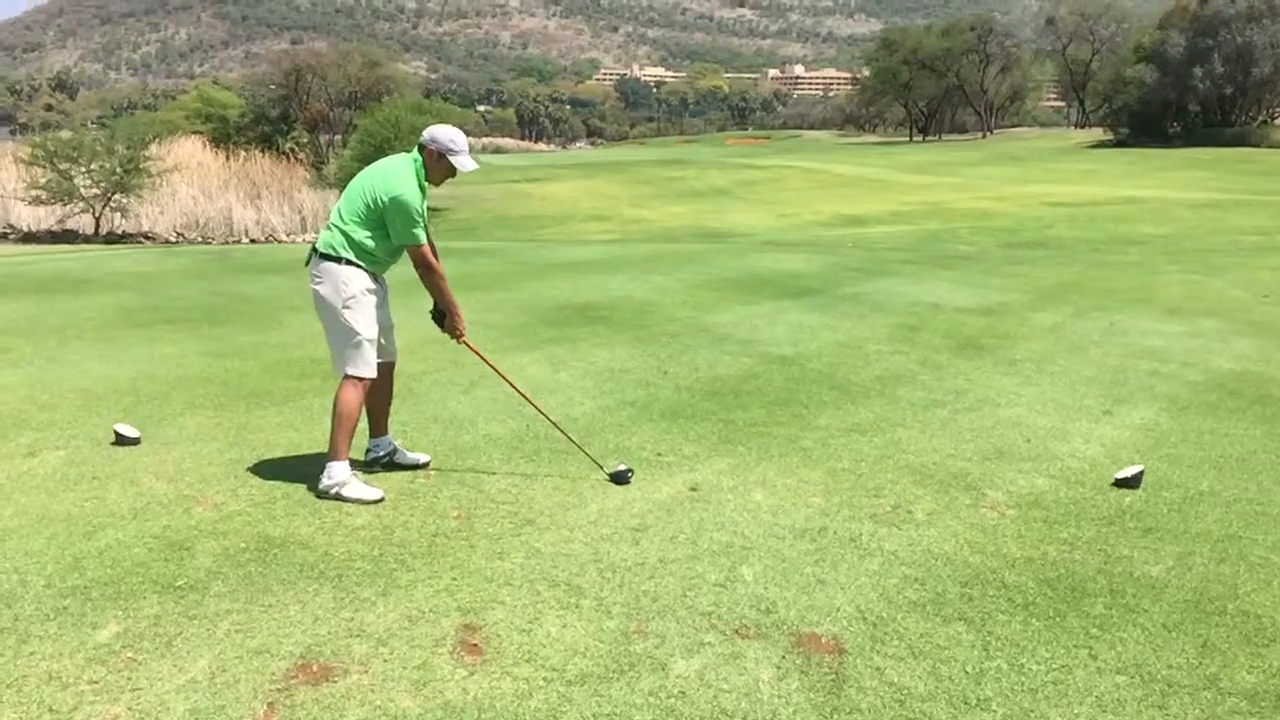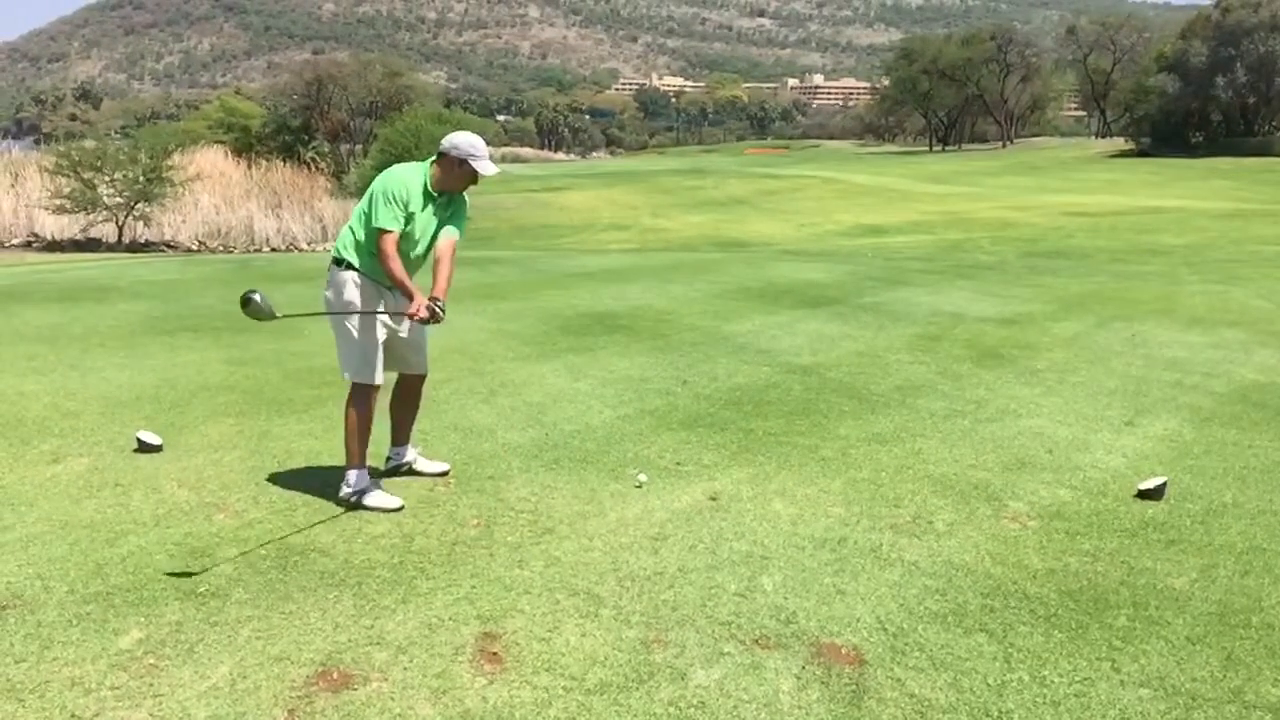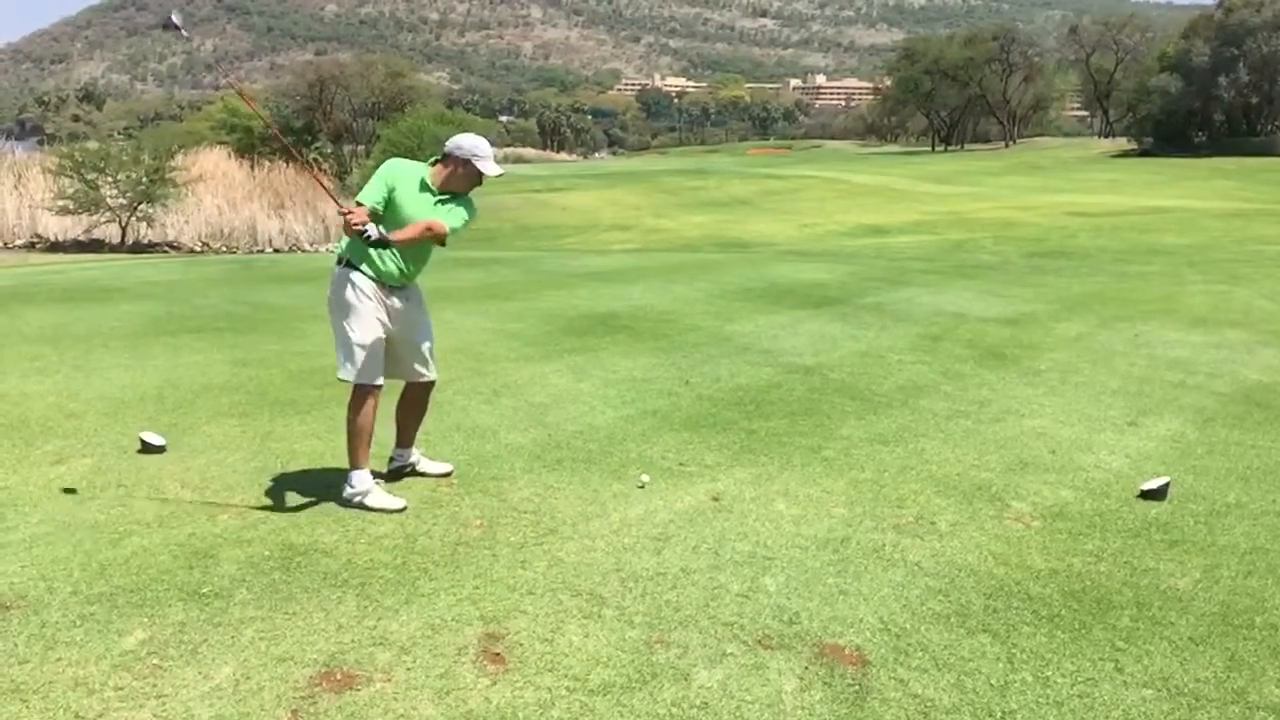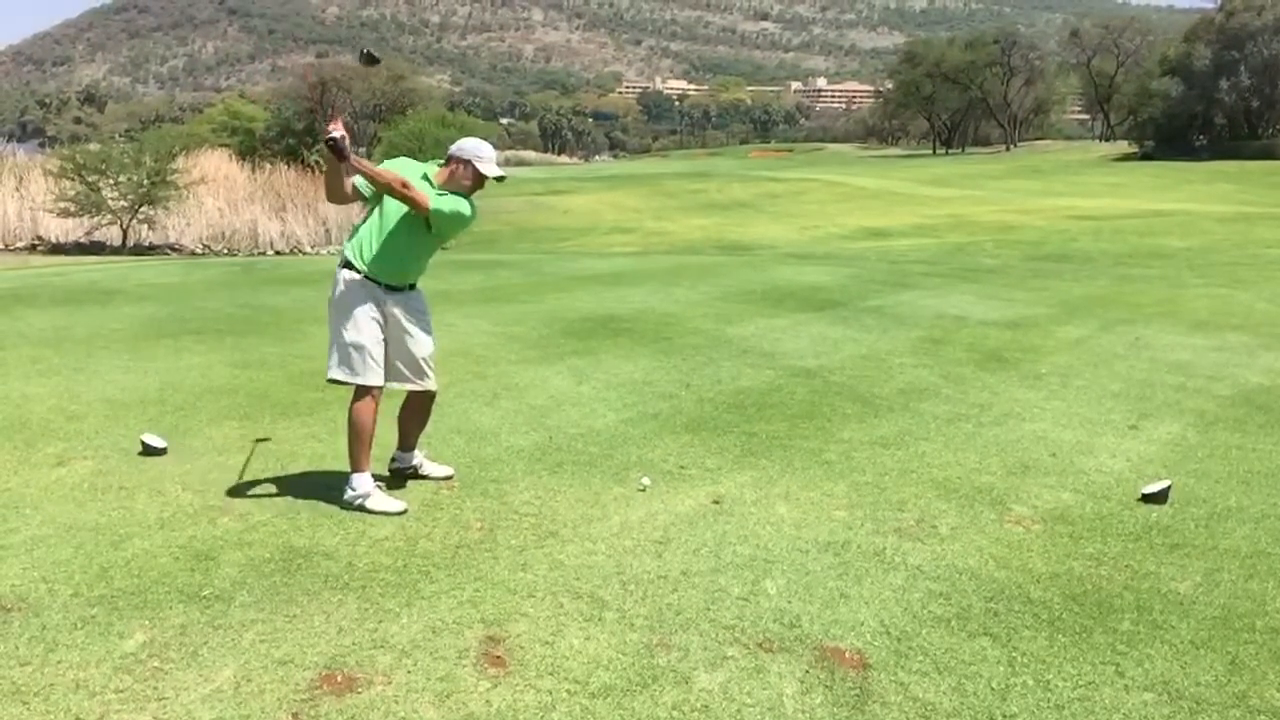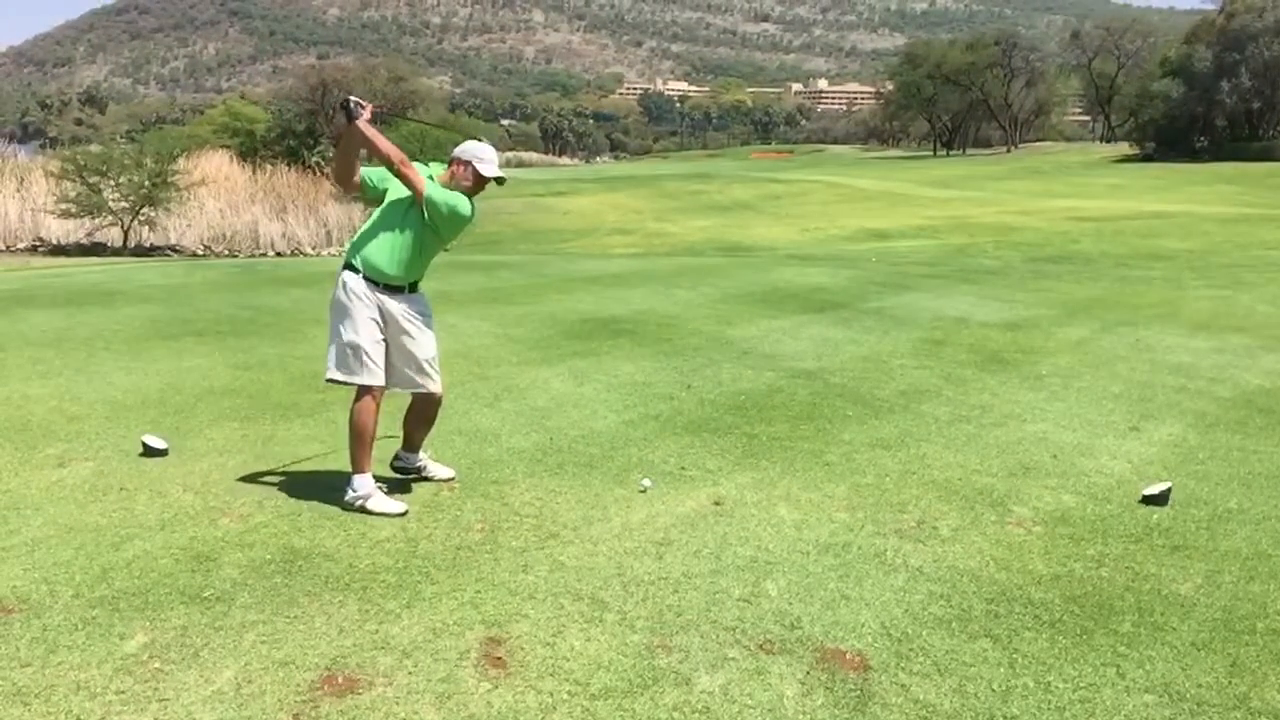
dt=1s
person 1, frame 1
left shoulder: (410, 173)
right shoulder: (402, 190)
left elbow: (427, 245)
right elbow: (424, 262)
left wrist: (441, 304)
right wrist: (452, 310)
left hip: (364, 273)
right hip: (343, 274)
left knee: (383, 361)
right knee: (359, 372)
left ankle: (380, 447)
right ankle: (335, 473)
person 1, frame 2
left shoulder: (456, 203)
right shoulder: (398, 181)
left elbow: (444, 252)
right elbow: (386, 250)
left wrist: (436, 300)
right wrist: (414, 294)
left hip: (396, 290)
right hip: (356, 281)
left knee: (414, 371)
right knee: (366, 380)
left ankle: (401, 455)
right ankle: (355, 480)
person 1, frame 3
left shoulder: (461, 207)
right shoulder: (397, 171)
left elbow: (427, 229)
right elbow: (353, 221)
left wrist: (384, 237)
right wrist: (355, 222)
left hip: (403, 290)
right hip: (360, 281)
left knee: (422, 377)
right knee: (368, 381)
left ankle: (403, 457)
right ankle: (358, 482)
person 1, frame 4
left shoulder: (462, 210)
right shoulder: (403, 165)
left elbow: (404, 192)
right elbow: (337, 194)
left wrist: (350, 157)
right wrist: (335, 157)
left hip: (404, 296)
right hip: (358, 285)
left knee: (425, 387)
right knee: (369, 386)
left ankle: (406, 458)
right ankle: (359, 485)
person 1, frame 5
left shoulder: (460, 209)
right shoulder: (418, 171)
left elbow: (400, 166)
right elbow: (346, 181)
left wrist: (363, 124)
right wrist: (350, 133)
left hip: (405, 299)
right hip: (360, 287)
left knee: (431, 391)
right knee: (370, 387)
left ankle: (409, 458)
right ankle: (360, 486)
